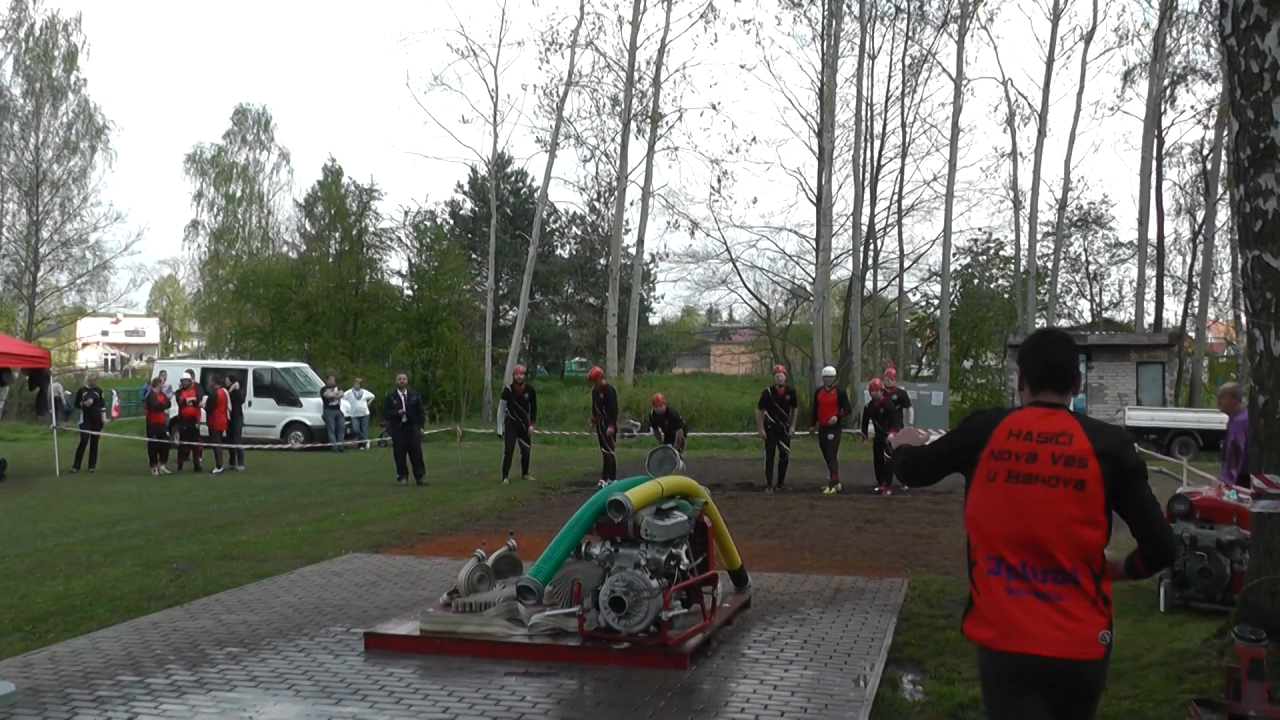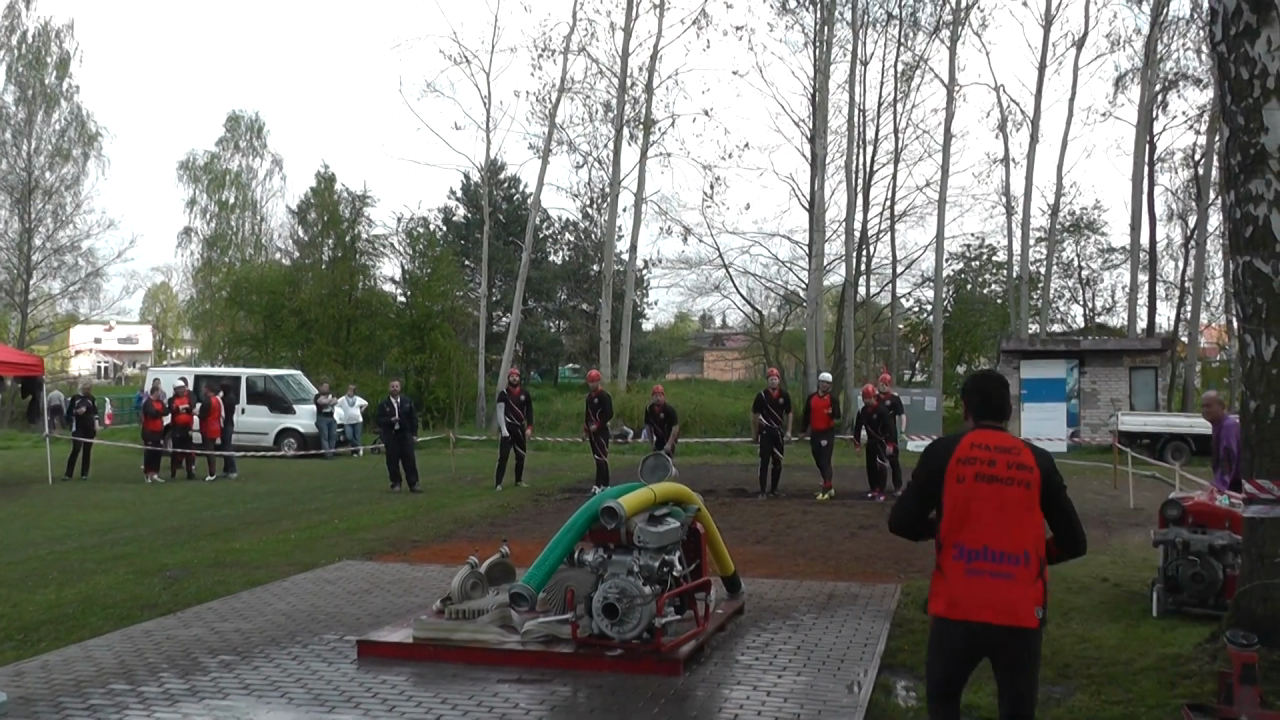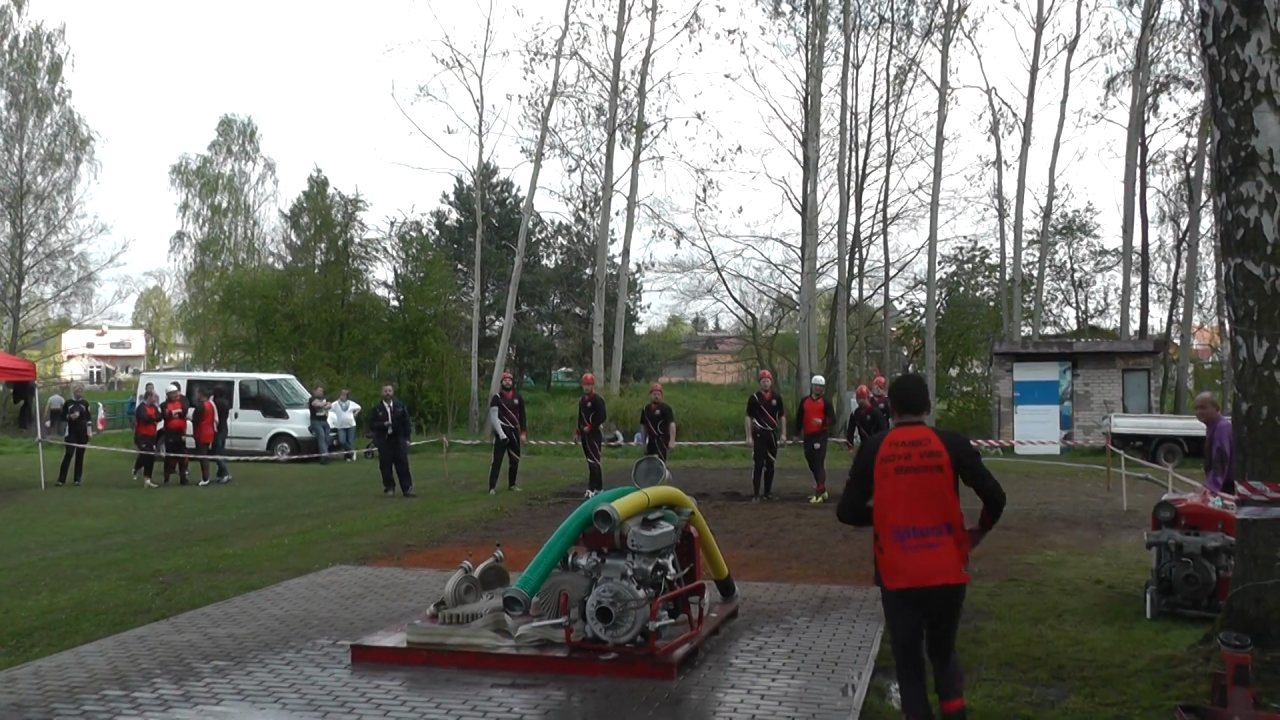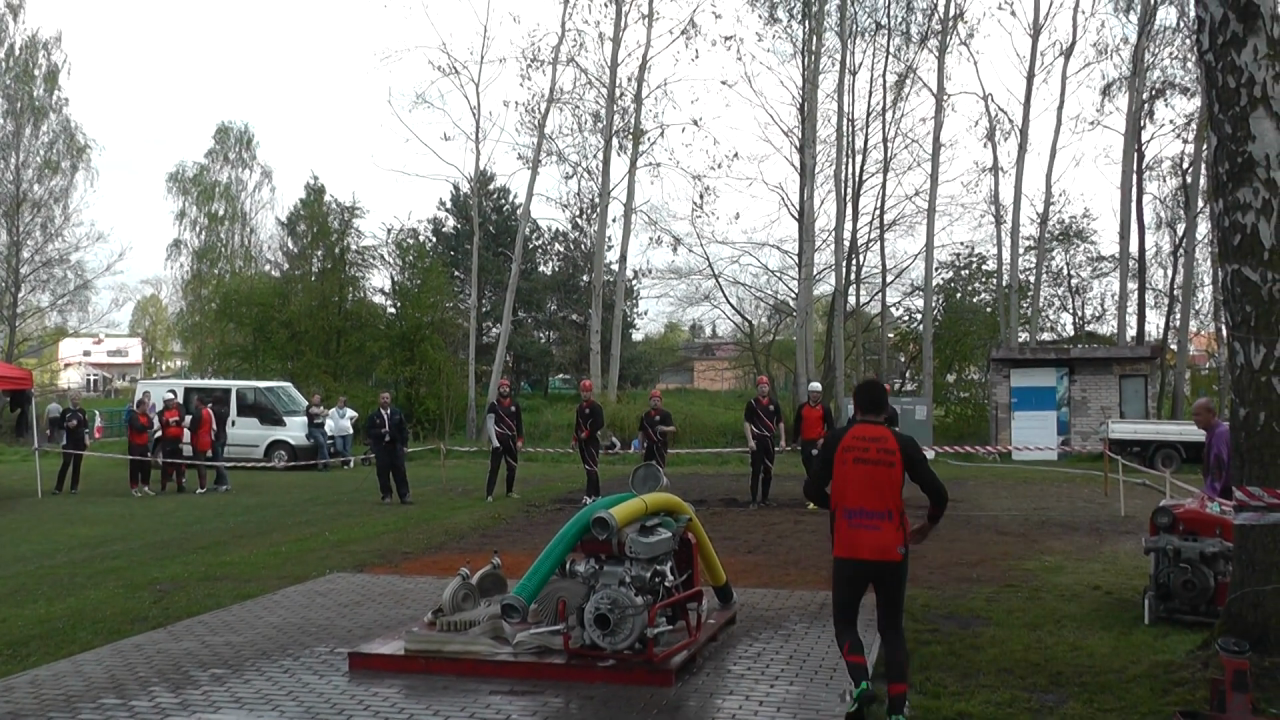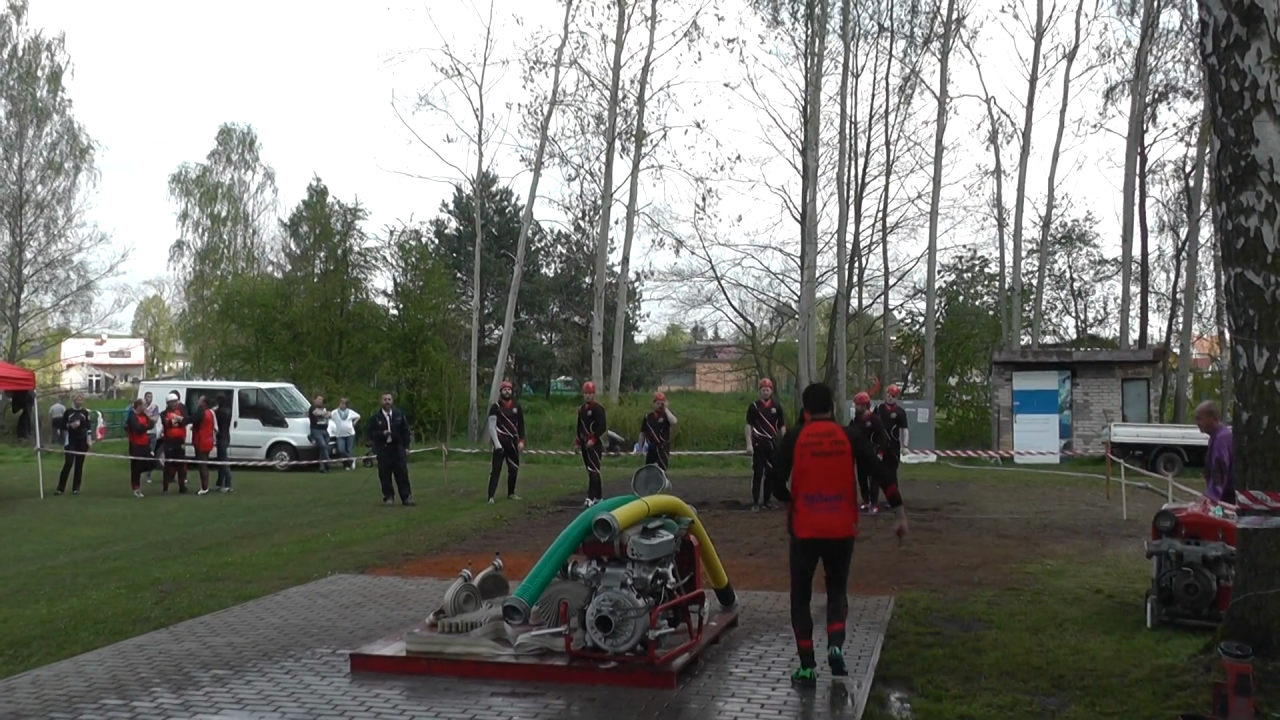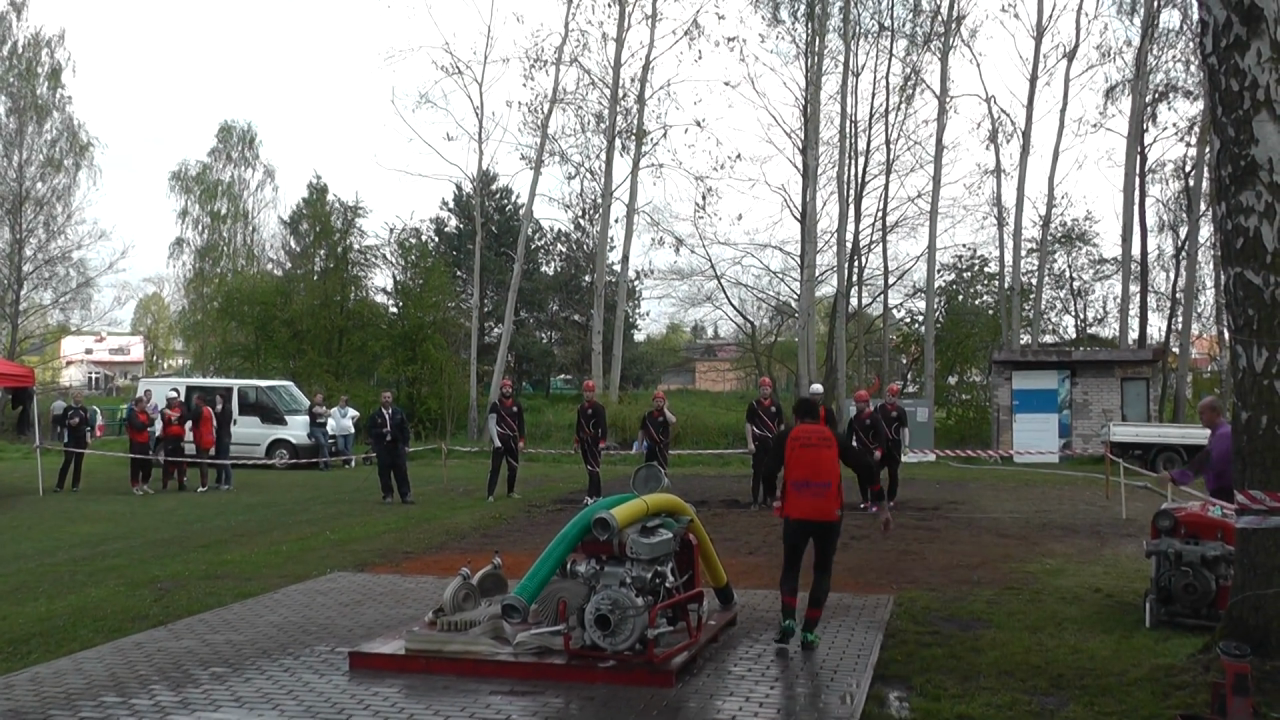
dt=0.4s
person 1, frame 1
left shoulder: (982, 432)
right shoulder: (1108, 443)
left elbow: (912, 469)
right elbow: (1161, 547)
left wrist: (905, 446)
right wrist: (1123, 567)
left hip: (1007, 640)
right hip: (1083, 644)
person 1, frame 2
left shoulder: (945, 451)
right shoulder: (1036, 459)
left elbow: (901, 522)
right elbow: (1074, 542)
left hip: (957, 610)
right hip: (1022, 613)
person 1, frame 3
left shoulder: (874, 449)
right shoulder: (952, 443)
left elbow: (847, 512)
right elbow: (994, 496)
right wrist: (981, 529)
left hip: (898, 575)
right hip: (949, 572)
left knee: (909, 665)
right knee: (942, 652)
person 1, frame 4
left shoulder: (836, 440)
right shoulder: (903, 445)
left elbow: (813, 490)
right elbow: (938, 495)
right wrist: (928, 525)
left hip: (848, 550)
right hip: (891, 551)
left knee: (845, 621)
right knee: (892, 627)
left ankle: (862, 684)
person 1, frame 5
left shoulder: (793, 438)
right shoulder: (851, 437)
left elbow: (775, 482)
right elbow: (881, 473)
right wrist: (899, 513)
left hip: (804, 529)
right hip: (842, 529)
left knee: (800, 597)
right knee: (837, 592)
left ankle: (807, 668)
right ankle: (836, 648)
person 1, frame 6
left shoulder: (786, 437)
right shoulder: (834, 438)
left elbow: (770, 474)
left wrist: (776, 499)
right wrist: (884, 507)
left hip: (796, 514)
right hip: (829, 515)
left knee: (791, 569)
right knee: (822, 572)
left ankle: (788, 622)
right ankle: (809, 632)
